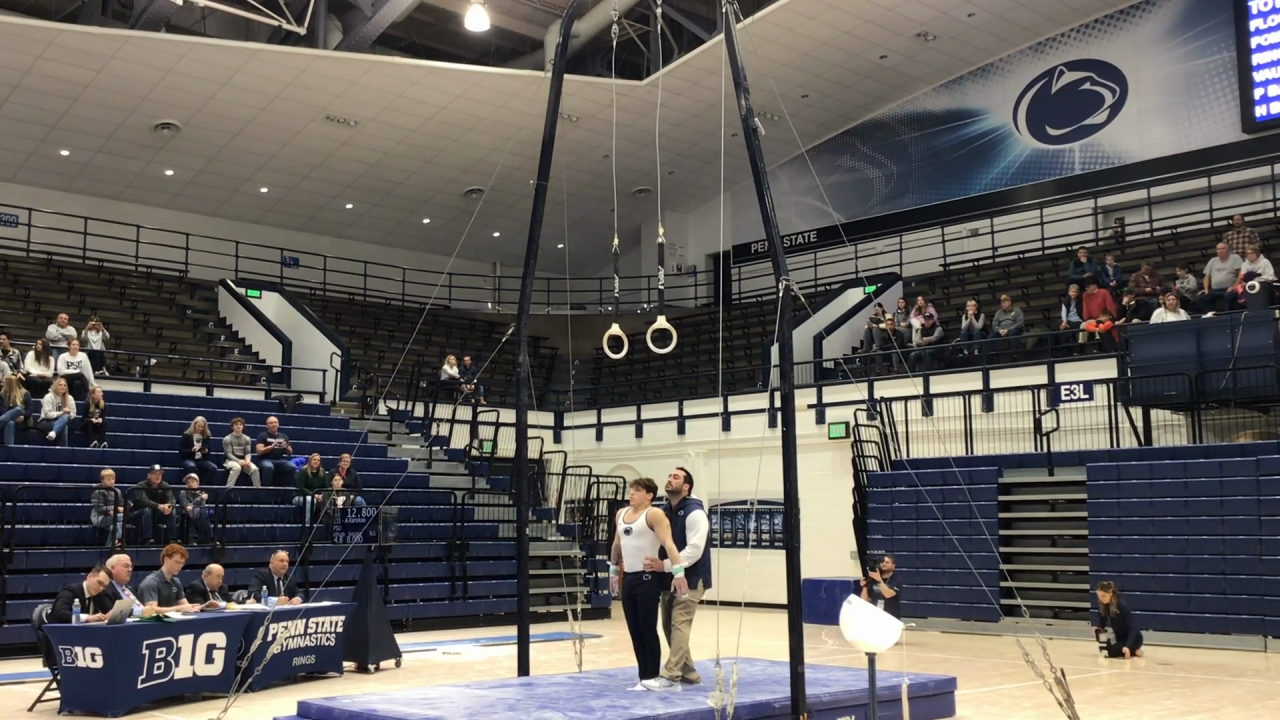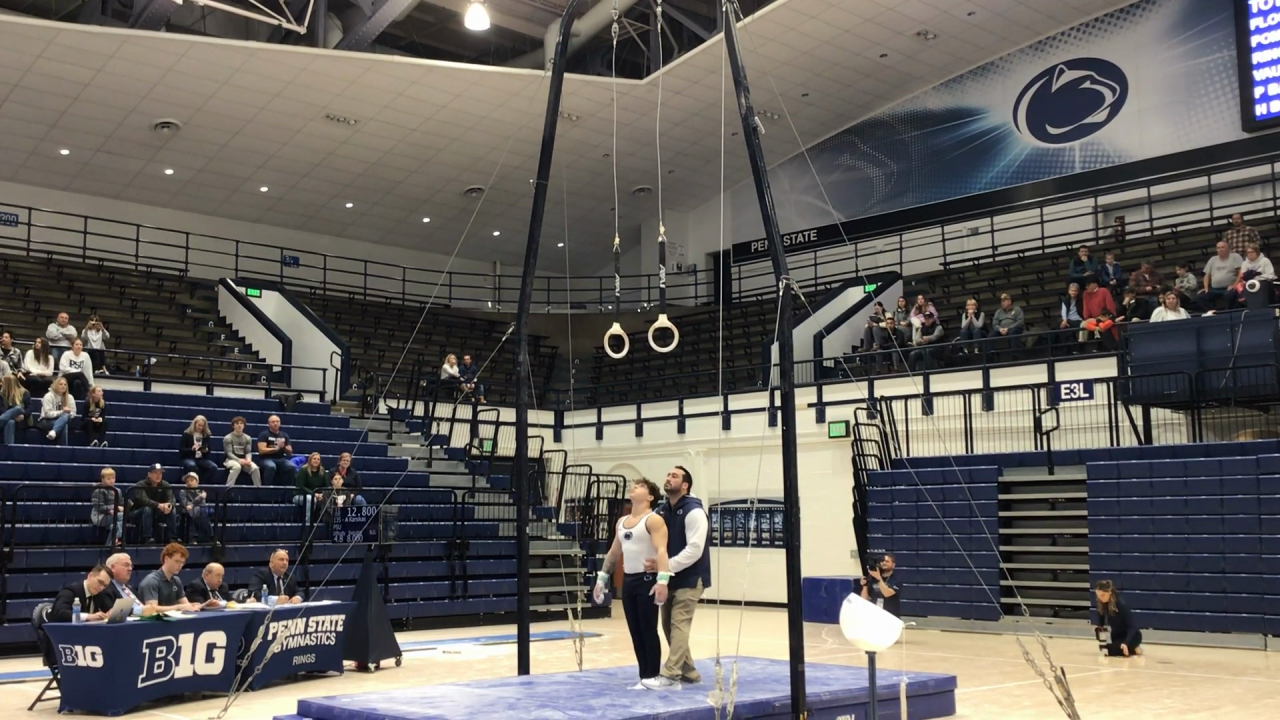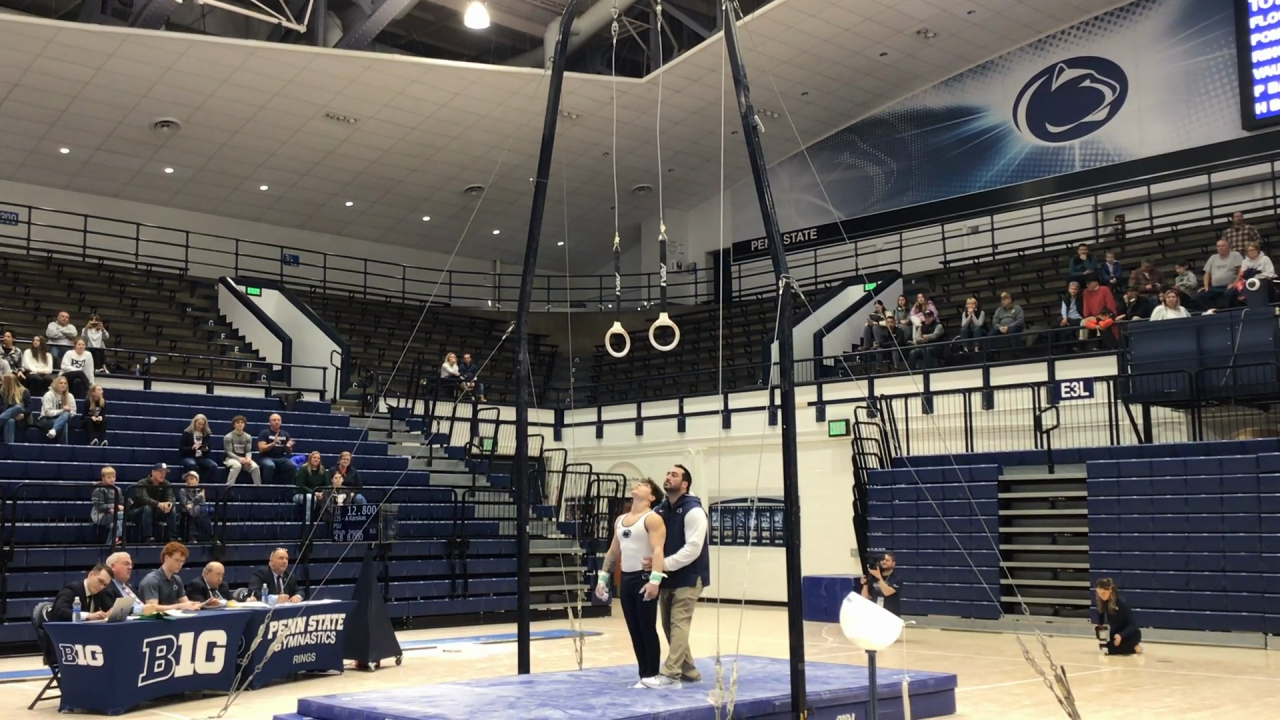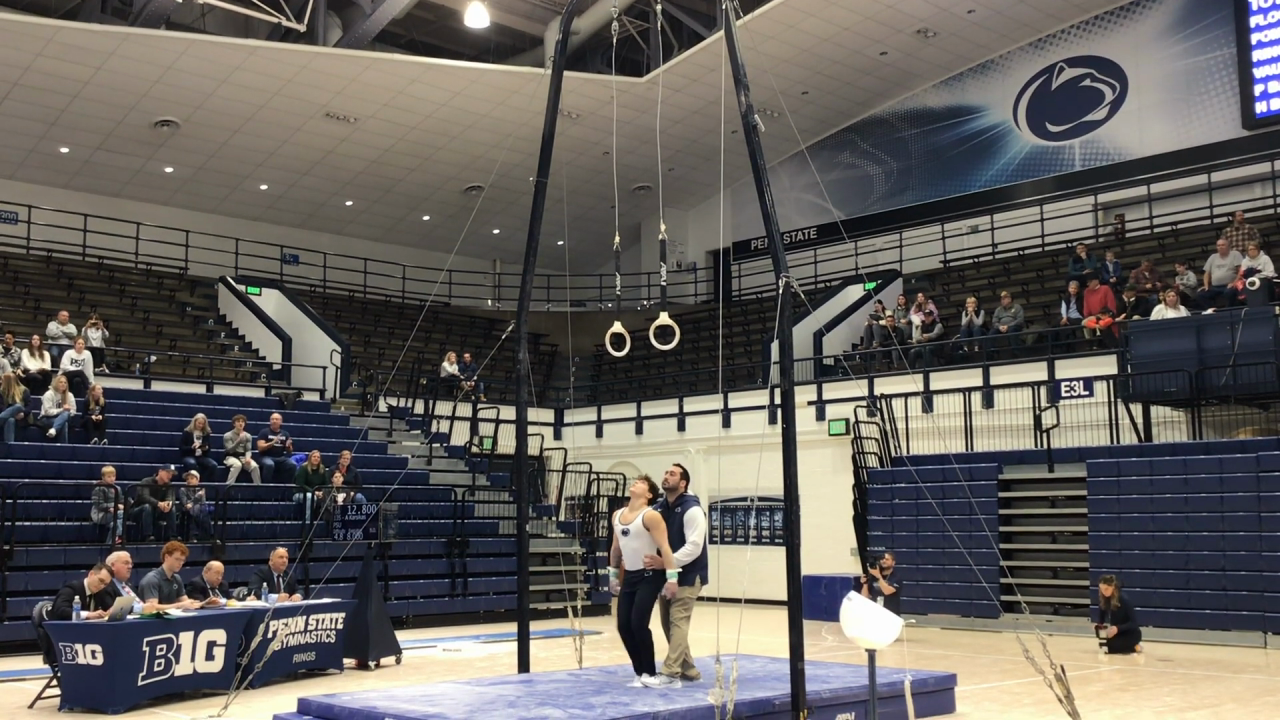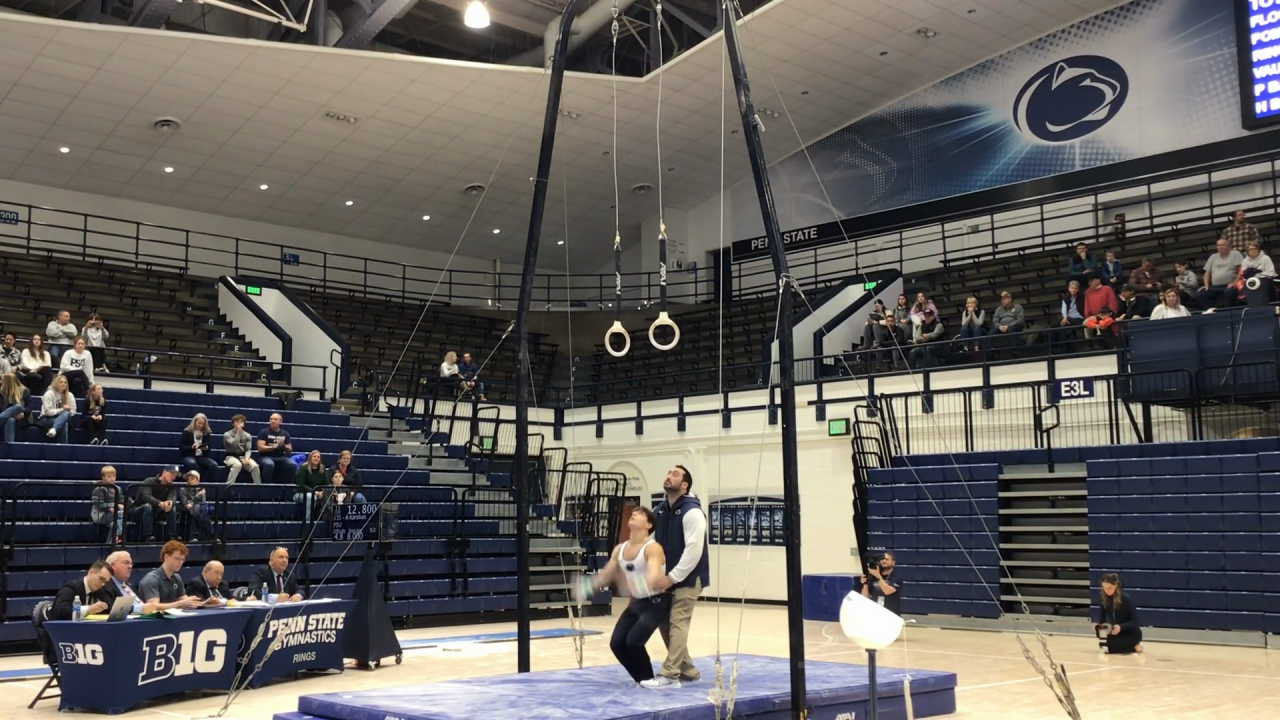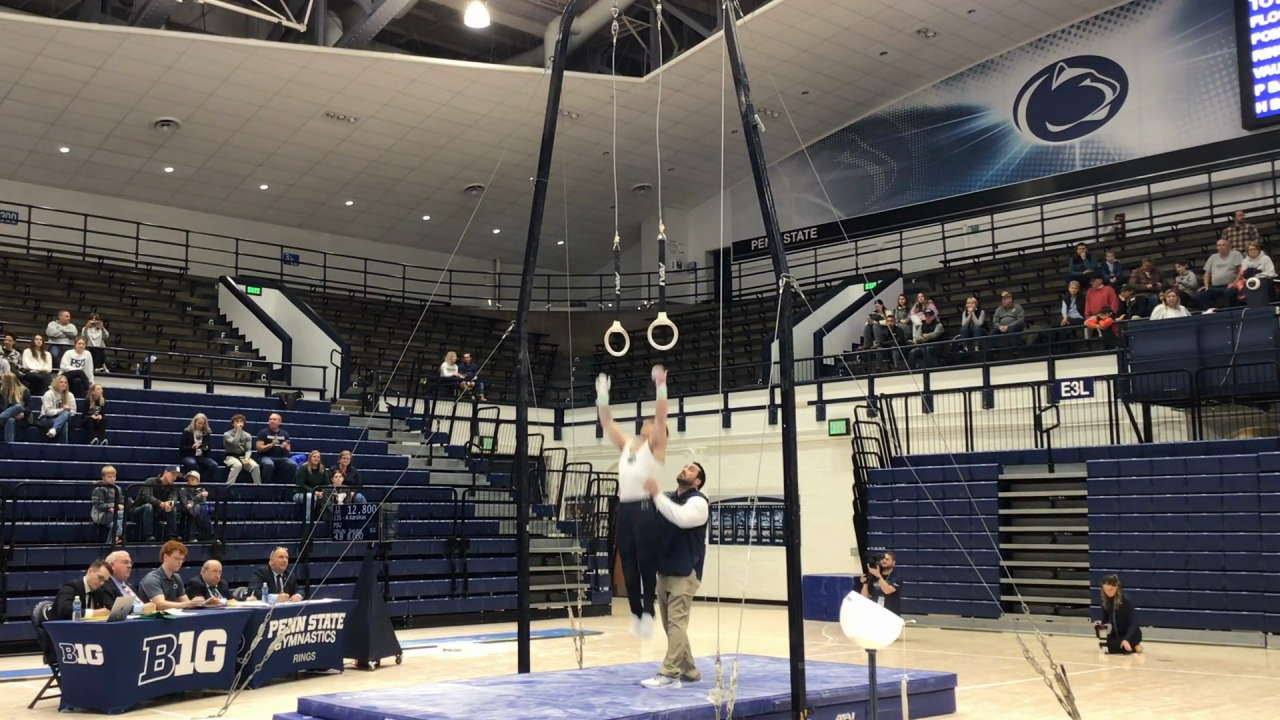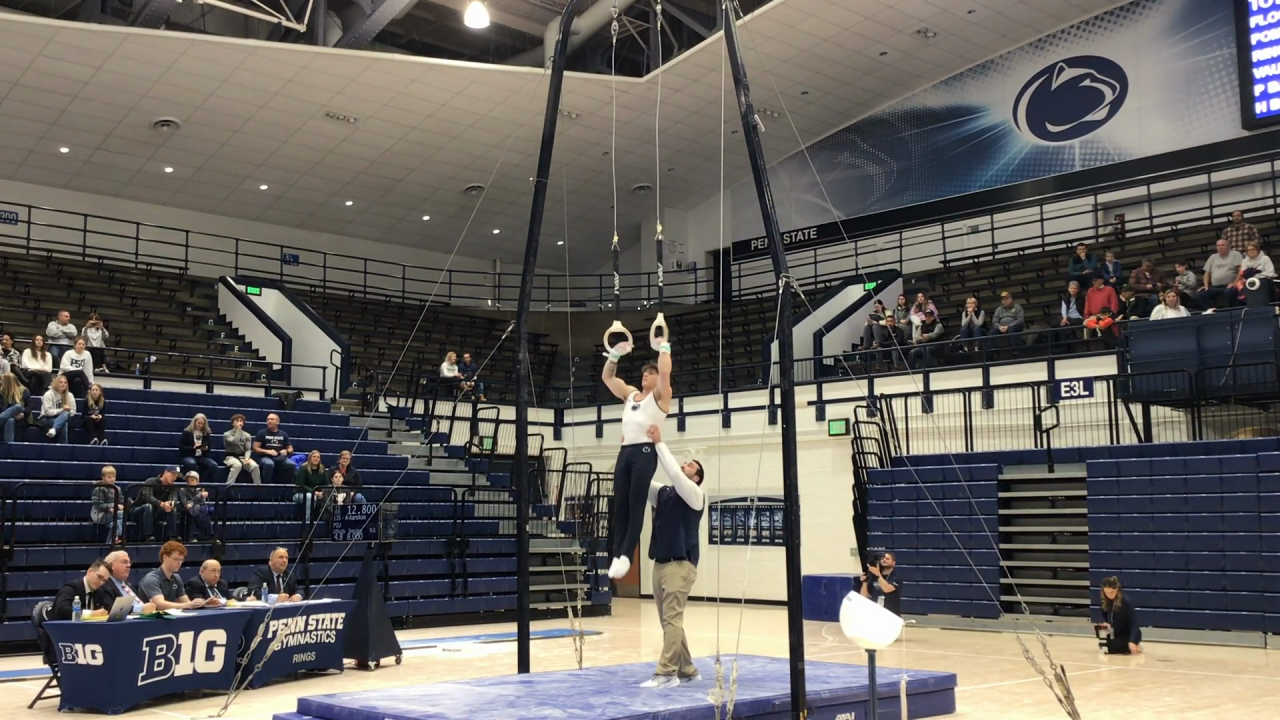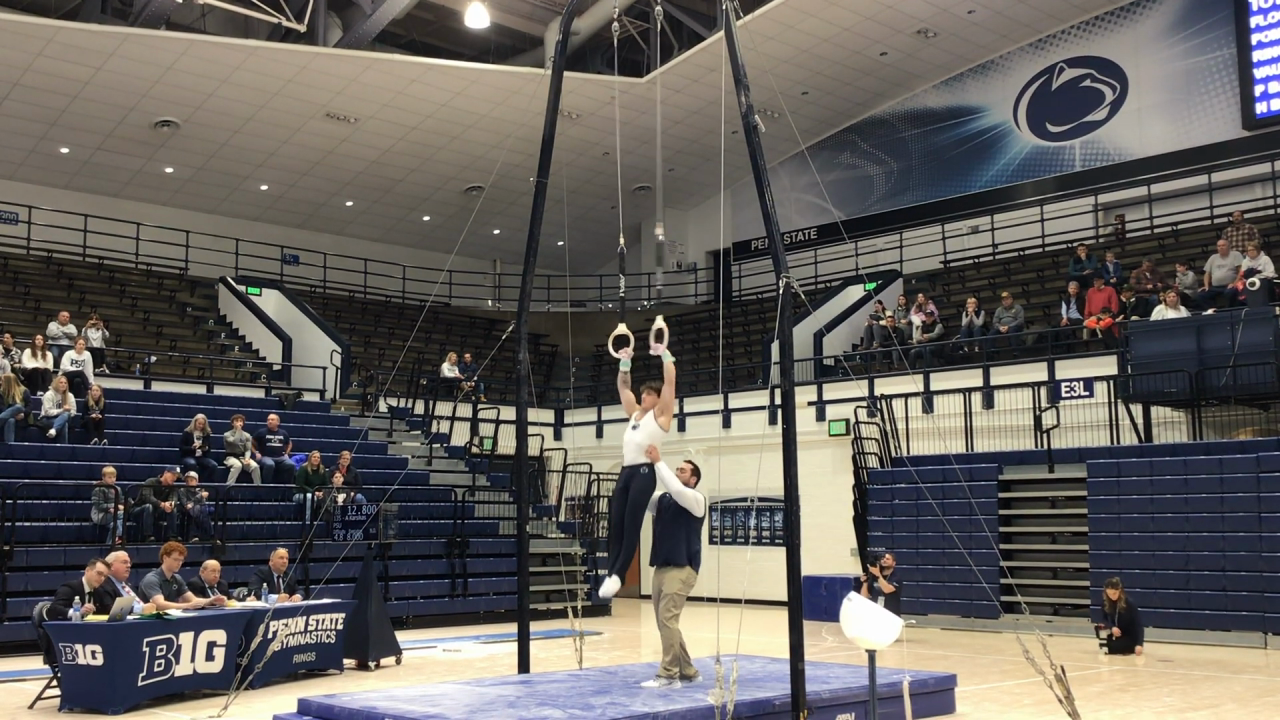
dt=0.3s
person 1, frame 1
left shoulder: (694, 513)
right shoulder: (663, 512)
left elbow: (694, 550)
left wrist: (665, 565)
right wrist: (647, 560)
left hip: (689, 580)
left knee: (679, 626)
right knee: (670, 627)
left ankle: (670, 676)
right ankle: (688, 673)
person 1, frame 2
left shoulder: (694, 512)
right shoulder: (661, 511)
left elbow: (695, 550)
left wrist: (666, 565)
right wrist: (644, 560)
left hip: (689, 579)
right hip: (668, 579)
left knee: (679, 625)
right knee: (670, 626)
left ankle: (670, 676)
right ankle: (688, 672)
person 1, frame 3
left shoulder: (693, 510)
right shoulder: (660, 510)
left elbow: (693, 549)
left wrist: (664, 564)
left hip: (688, 578)
right hip: (667, 578)
left knee: (679, 625)
right knee: (670, 625)
left ankle: (670, 674)
right ankle: (688, 671)
person 1, frame 4
left shoulder: (691, 510)
right shoulder: (659, 508)
left elbow: (694, 547)
left wrist: (664, 562)
right wrist: (643, 557)
left hip: (687, 576)
left knee: (678, 623)
right knee: (669, 624)
left ankle: (670, 674)
right ankle: (688, 670)
person 1, frame 5
left shoulder: (691, 512)
right shoulder: (660, 510)
left elbow: (694, 550)
right elbow: (655, 543)
left wrist: (672, 577)
left hip: (688, 578)
right hip: (669, 578)
left knee: (678, 624)
right knee: (666, 625)
left ankle: (669, 675)
right ankle: (687, 670)
person 1, frame 6
left shoulder: (698, 502)
right shoulder: (669, 499)
left elbow: (681, 518)
left wrist: (658, 496)
left hip: (685, 572)
right hip: (664, 570)
left knee: (677, 622)
right knee: (671, 624)
left ankle: (669, 674)
right ankle: (688, 671)
person 1, frame 7
left shoulder: (694, 494)
right shoulder: (663, 492)
left elbow: (674, 474)
left wrist: (659, 443)
left hip: (680, 564)
right hip: (660, 564)
left knee: (672, 619)
right knee: (669, 620)
left ankle: (666, 673)
right ankle: (686, 669)
person 1, frame 8
left shoulder: (695, 499)
right shoulder: (662, 498)
left elbow: (676, 489)
left wrist: (658, 462)
left hip: (681, 568)
right hip: (661, 567)
left knee: (667, 618)
right knee: (665, 621)
left ankle: (668, 675)
right ankle: (687, 671)
person 2, frame 1
left shoulder: (654, 515)
right shoulder: (621, 514)
left elbow: (668, 544)
left wrist: (678, 573)
right wrist: (614, 571)
left hip: (647, 578)
right hip: (628, 578)
left knee: (648, 630)
right knee: (634, 631)
left ankle: (652, 677)
right ankle: (644, 678)
person 2, frame 2
left shoulder: (654, 520)
right shoulder: (622, 522)
left elbow: (661, 551)
right elbow: (613, 552)
left wrist: (662, 581)
right wrist: (602, 579)
left hip: (647, 580)
right hip: (628, 580)
left knee: (648, 631)
right knee: (635, 632)
left ankle: (652, 677)
right ankle: (644, 677)
person 2, frame 3
left shoulder: (652, 519)
right shoulder: (620, 520)
left elbow: (657, 551)
right elbow: (613, 552)
left wrist: (655, 580)
right wrist: (603, 578)
left hip: (644, 578)
right hip: (626, 578)
left knee: (646, 630)
right knee: (634, 631)
left ankle: (652, 676)
right ankle: (644, 675)
person 2, frame 4
left shoulder: (650, 516)
right shoulder: (618, 515)
left elbow: (665, 548)
right elbow: (615, 547)
left wrist: (671, 577)
right wrist: (613, 574)
left hip: (649, 577)
right hip: (629, 578)
left knee: (638, 626)
right knee: (623, 627)
left ankle: (649, 673)
right ankle: (642, 672)
person 2, frame 5
left shoulder: (652, 548)
right shoulder: (620, 549)
left elbow: (655, 573)
right elbow: (606, 574)
left wrist: (642, 583)
right wrist: (589, 586)
left hip: (656, 603)
right hip: (636, 603)
left knee: (634, 641)
right knee: (617, 643)
left ankle: (648, 678)
right ankle: (642, 677)
person 2, frame 6
left shoulder: (656, 446)
right shoulder: (627, 444)
left elbow: (662, 417)
right elbow: (606, 422)
left wrist: (660, 387)
right wrist: (603, 395)
left hip: (644, 508)
right hip: (624, 509)
left knee: (645, 563)
right knee: (628, 564)
left ankle: (648, 611)
right ankle: (636, 612)
person 2, frame 7
left shoulder: (660, 395)
right shoulder: (630, 394)
left elbow: (665, 371)
right elbow: (607, 377)
left wrist: (663, 347)
right wrist: (615, 353)
left hip: (645, 452)
right hip: (625, 454)
left knee: (636, 506)
right knee: (620, 507)
left ankle: (625, 556)
right ankle: (617, 555)
person 2, frame 8
left shoulder: (661, 414)
right shoulder: (636, 412)
left elbow: (670, 382)
right elbow: (623, 387)
left wrist: (665, 355)
right wrist: (625, 362)
left hip: (645, 473)
right hip: (626, 473)
left knee: (631, 526)
right knee: (615, 527)
left ankle: (617, 575)
right ankle: (611, 575)
